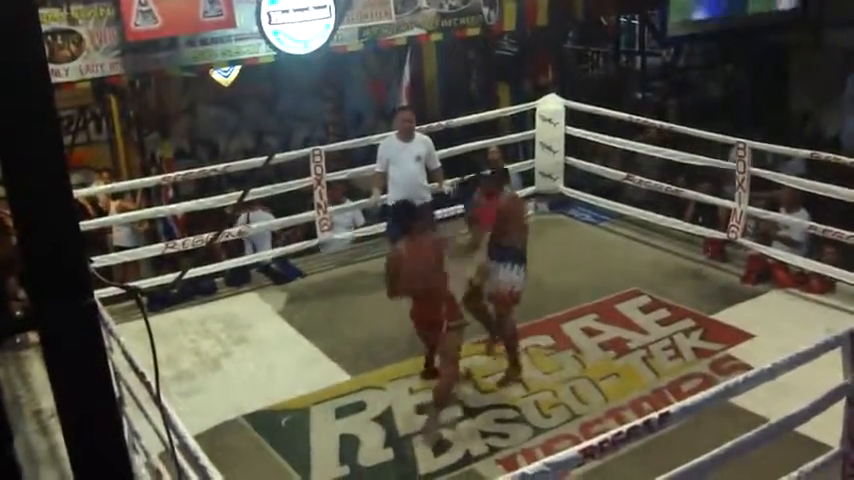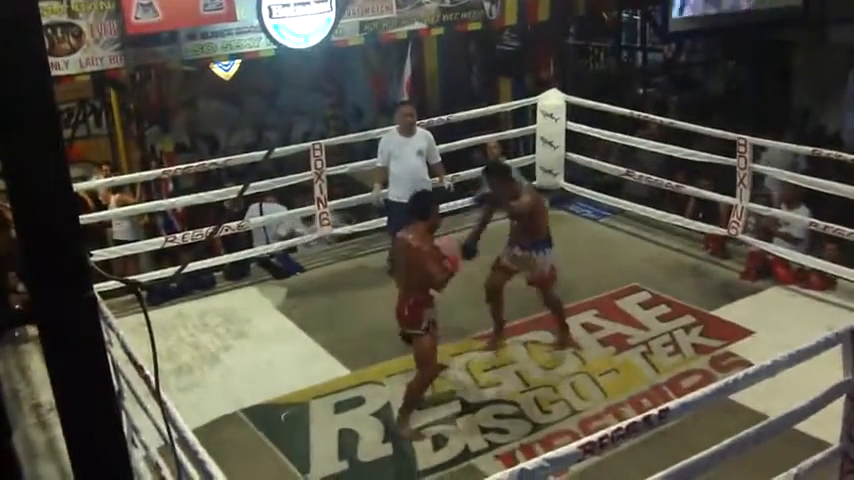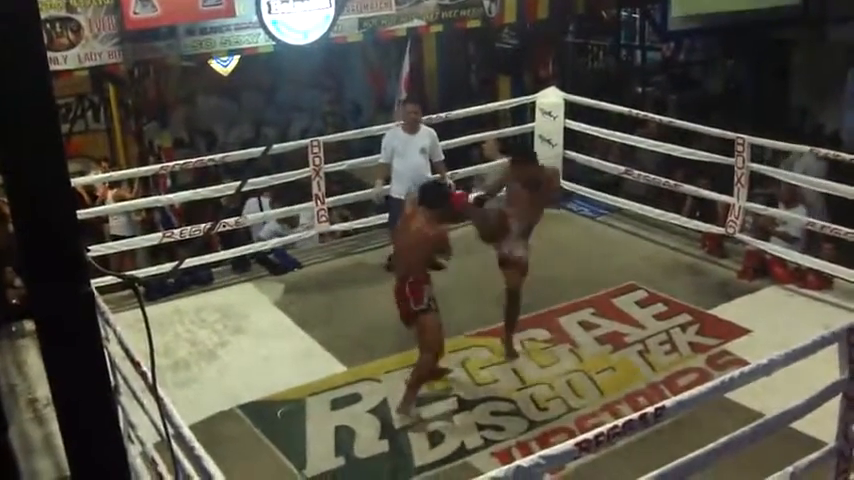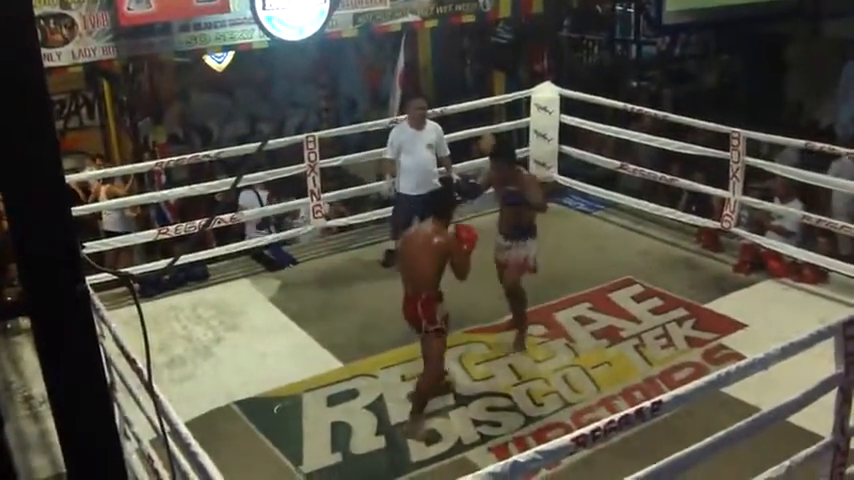
dt=0.5s
person 1, frame 1
left shoulder: (395, 255)
right shoulder: (432, 240)
left elbow: (392, 293)
left hip: (419, 311)
right hip: (443, 309)
left knee: (434, 342)
right knee: (450, 368)
left ankle: (429, 369)
right ankle: (432, 422)
person 1, frame 2
left shoulder: (402, 236)
right shoulder: (421, 245)
right elbow: (438, 283)
right wrist: (449, 268)
left hip: (408, 301)
right hip: (416, 307)
right knee: (427, 371)
left ankle: (429, 365)
right ankle: (402, 421)
person 1, frame 3
left shoulder: (409, 210)
right shoulder: (435, 233)
left elbow: (411, 195)
right elbow: (446, 253)
left hip: (403, 285)
right hip: (415, 288)
left knee: (426, 331)
right knee: (434, 348)
left ankle: (430, 369)
right ankle: (408, 401)
person 1, frame 4
left shoulder: (409, 233)
right shoulder: (447, 239)
left elbow: (403, 267)
right elbow: (462, 274)
right wrist: (467, 247)
left hip: (410, 300)
right hip: (427, 303)
left knee: (433, 347)
right knee: (434, 366)
left ankle: (434, 384)
right ankle: (414, 422)
person 2, frame 1
left shoulder: (508, 201)
right shoulder: (494, 201)
right elbow: (480, 226)
left hip: (510, 264)
right hip: (494, 260)
left knee: (503, 315)
right knee: (470, 300)
left ankle: (514, 367)
right ankle: (495, 334)
person 2, frame 2
left shoulder: (527, 193)
right shoulder: (503, 195)
left elbow: (520, 210)
right elbow: (485, 215)
left wrist: (500, 202)
right wrist: (473, 237)
left hip: (538, 249)
right hip: (515, 246)
left knee: (547, 295)
right knee: (492, 286)
left ankle: (563, 329)
right ankle: (498, 331)
person 2, frame 3
left shoulder: (549, 176)
right shoulder: (511, 174)
left elbow: (551, 198)
right elbow: (492, 189)
right wrist: (480, 199)
left hip: (519, 238)
right hip: (502, 228)
left knee: (514, 290)
left ankle: (508, 337)
person 2, frame 4
left shoulder: (526, 180)
right shoulder: (495, 174)
left elbow: (541, 205)
right elbow: (479, 188)
left wrist: (523, 201)
right wrist: (469, 189)
left hip: (522, 238)
right hip: (503, 235)
left knee: (512, 284)
right knee: (505, 281)
left ankle: (522, 329)
right ankle: (518, 317)
person 3, frame 1
left shoulder: (425, 141)
right shoulder: (386, 145)
left elbow: (435, 167)
right elbow: (380, 171)
left wrist: (442, 185)
right wrist: (376, 192)
left hip: (422, 198)
right hip: (396, 200)
right knee: (396, 234)
person 3, frame 2
left shoulder: (425, 136)
right shoulder: (388, 139)
left elbow: (435, 161)
right elbow: (381, 166)
left wrist: (443, 179)
right wrist: (377, 187)
right hip: (398, 195)
right knee: (396, 228)
person 3, frame 3
left shoulder: (429, 134)
right shoulder: (391, 136)
left elbow: (438, 160)
right elbow: (384, 162)
left wrist: (445, 178)
right wrist: (379, 184)
right hip: (399, 192)
right knee: (397, 226)
person 3, frame 4
left shoulder: (435, 128)
right shoulder: (399, 131)
left elbow: (443, 155)
right elbow: (390, 157)
left wrist: (451, 173)
right wrist: (388, 177)
left hip: (430, 187)
right hip: (406, 188)
right knee: (399, 221)
right ankle: (393, 249)
